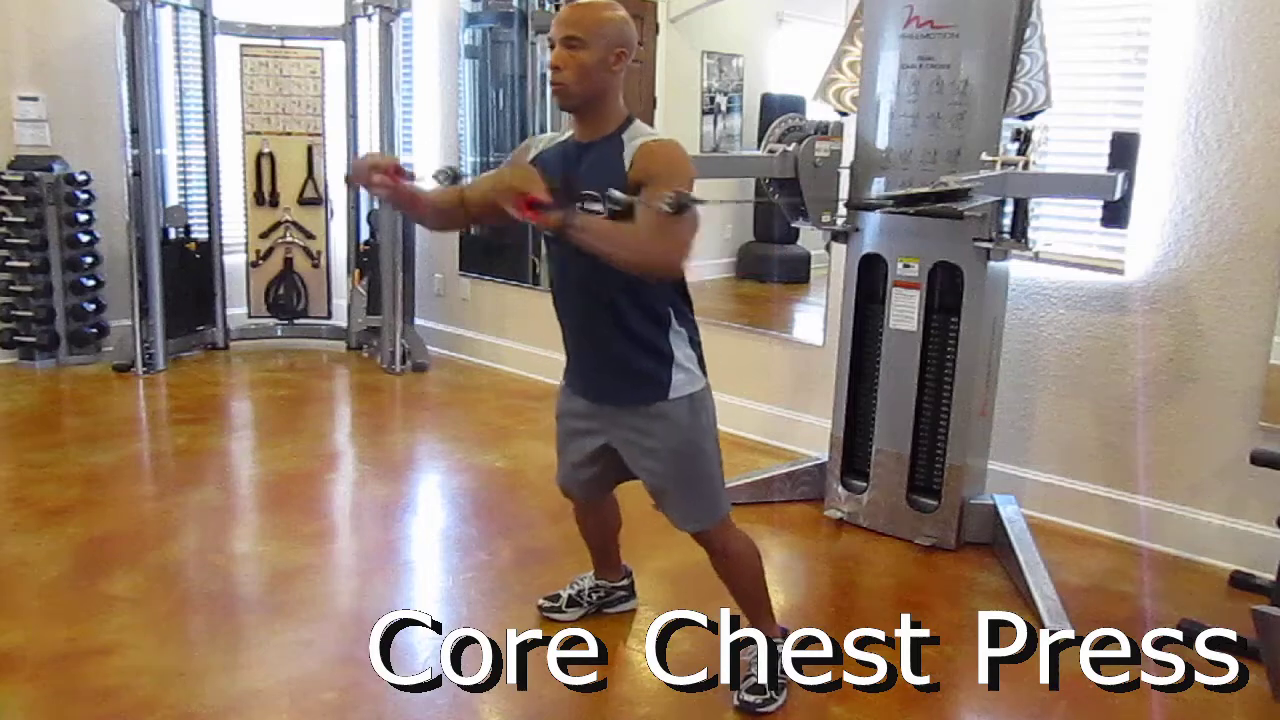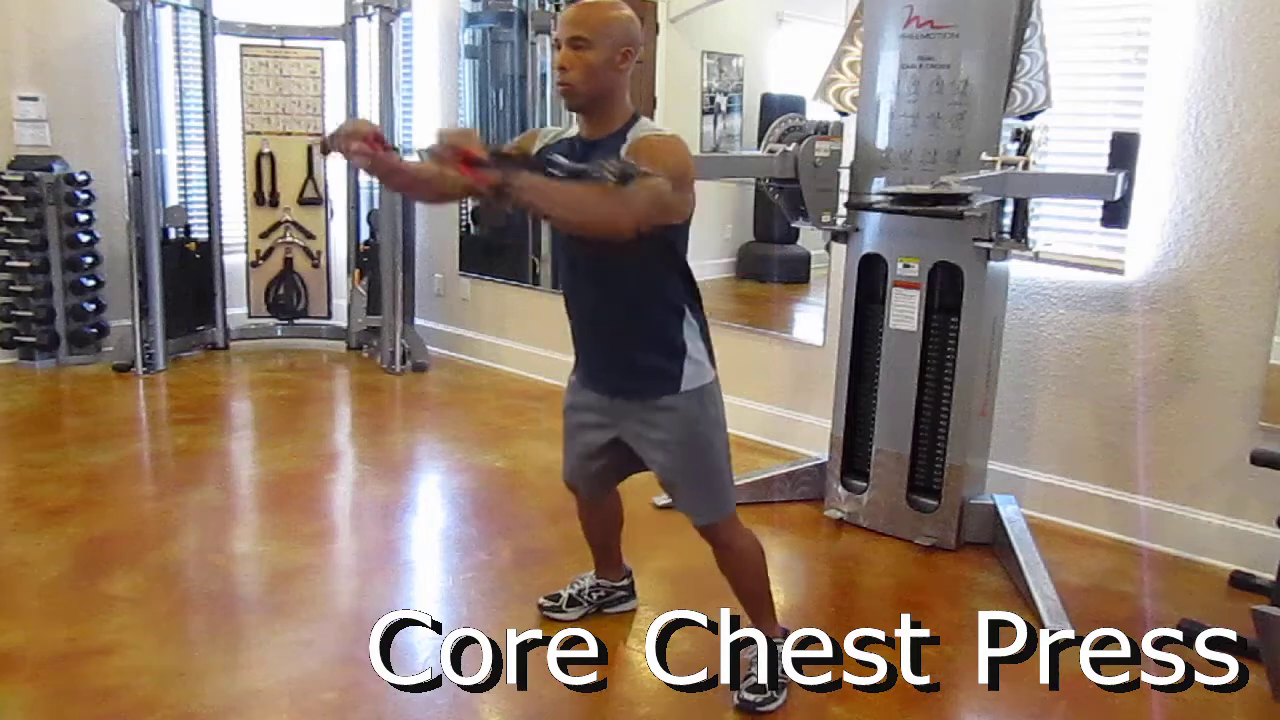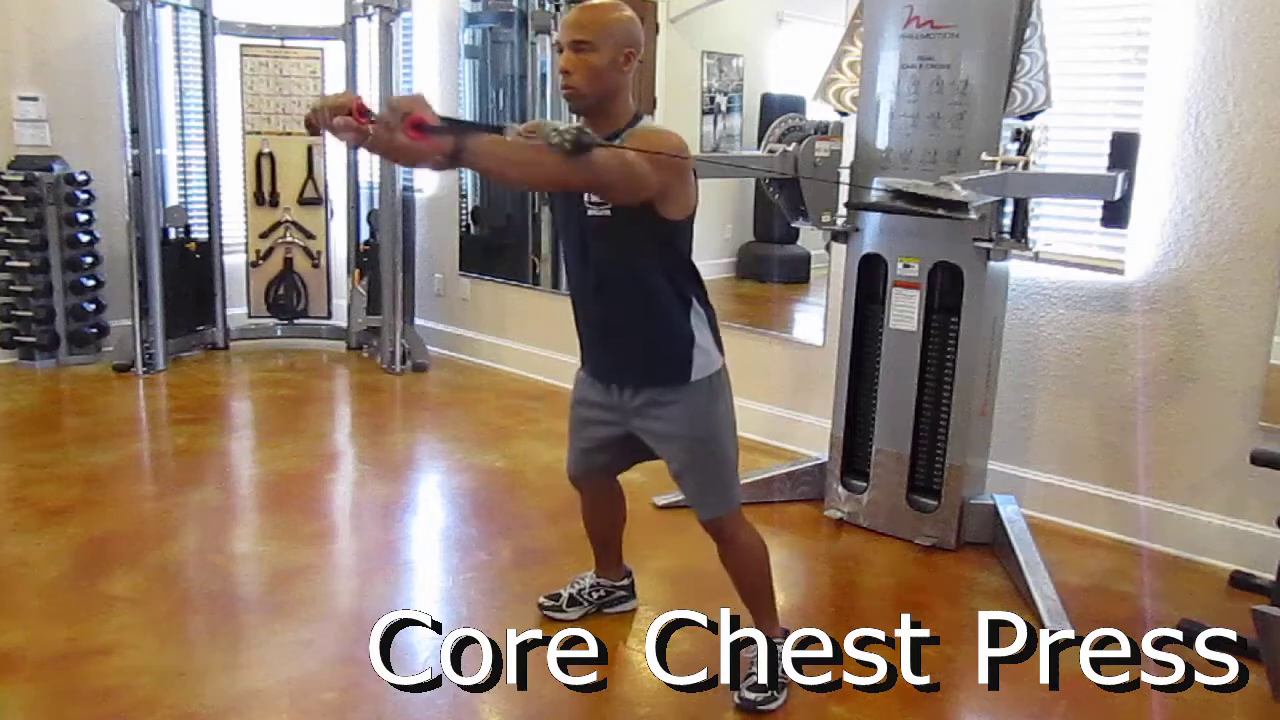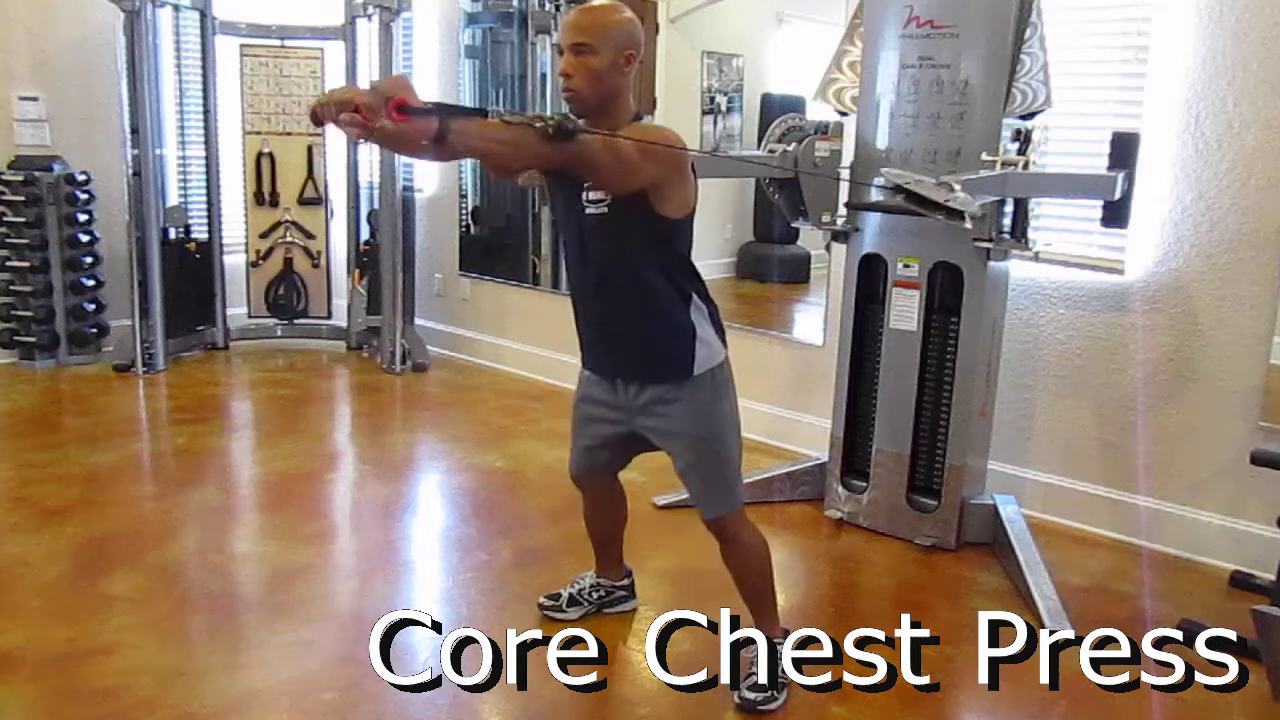
dt=0.1s
person 1, frame 1
left shoulder: (657, 157)
right shoulder: (543, 154)
left elbow: (662, 258)
right elbow: (454, 211)
left wrist: (558, 216)
right wrist: (402, 192)
left hip: (661, 389)
right hip: (585, 382)
left knee: (710, 526)
right knee: (583, 489)
left ankle: (769, 643)
right ankle: (612, 584)
person 1, frame 2
left shoulder: (659, 152)
right shoulder: (548, 148)
left elbow: (616, 218)
right elbow: (447, 184)
left wrist: (502, 179)
right wrist: (379, 158)
left hip: (670, 381)
right hip: (595, 375)
left knee: (715, 520)
right knee: (587, 482)
left ankle: (768, 643)
right ankle: (612, 583)
person 1, frame 3
left shoulder: (658, 151)
right shoulder: (549, 142)
left elbow: (575, 173)
right elbow: (440, 159)
left wrist: (449, 145)
right wrist: (372, 132)
left hip: (679, 374)
right hip: (603, 369)
left knee: (720, 516)
right knee: (590, 476)
left ankle: (769, 643)
right ankle: (612, 582)
person 1, frame 4
left shoulder: (657, 150)
right shoulder: (555, 140)
left elbow: (551, 151)
right elbow: (461, 143)
left wrist: (430, 124)
right wrist: (375, 123)
left hip: (684, 373)
right hip: (606, 368)
left knee: (723, 516)
right knee: (591, 474)
left ankle: (771, 643)
right ankle: (612, 583)
